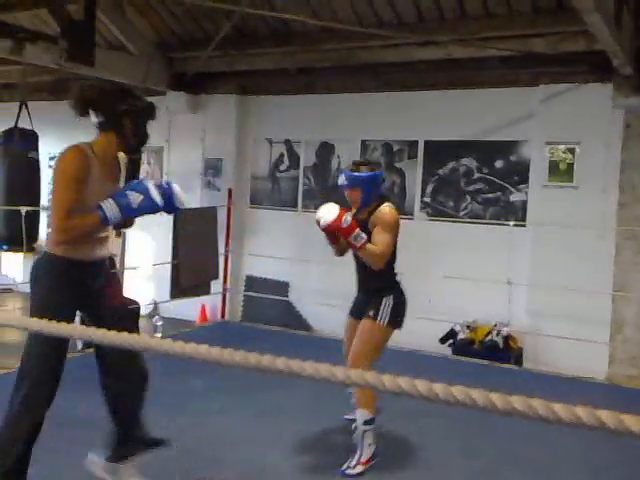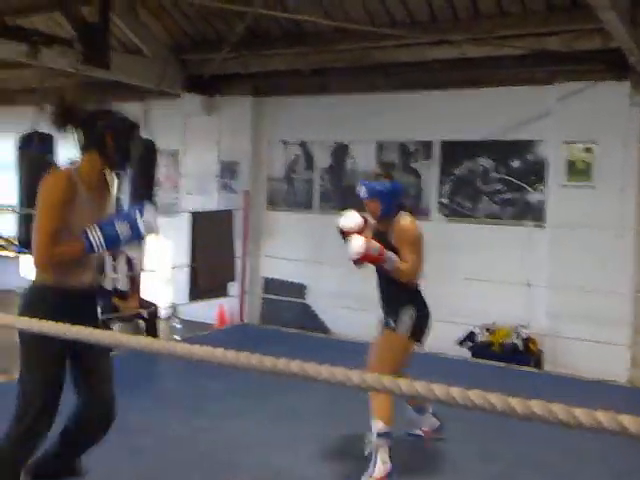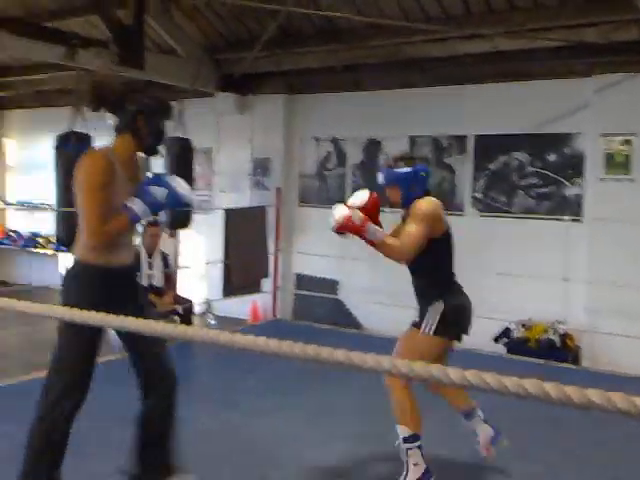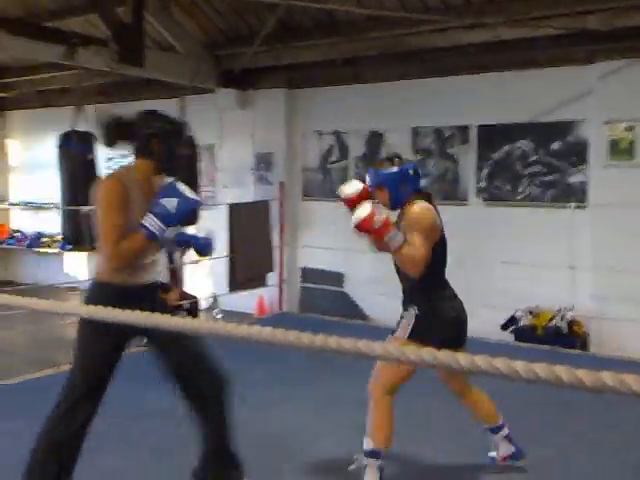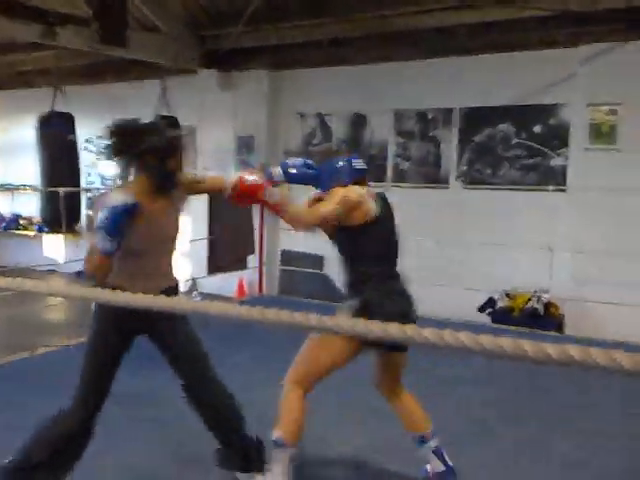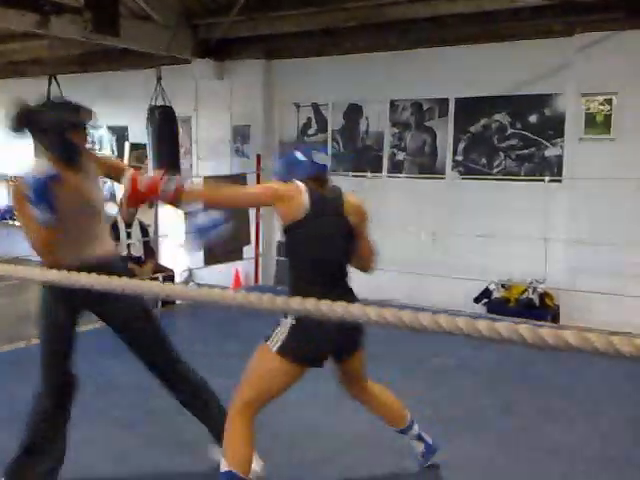
dt=0.2s
person 1, frame 1
left shoulder: (119, 164)
right shoulder: (75, 159)
right elbow: (61, 232)
left wrist: (150, 201)
right wrist: (119, 206)
left hip: (99, 275)
right hip: (59, 277)
left knee: (129, 373)
right knee: (36, 387)
person 1, frame 2
left shoulder: (104, 184)
right shoulder: (60, 182)
right elbow: (44, 257)
left wrist: (128, 227)
right wrist: (104, 236)
left hip: (85, 304)
right hip: (49, 305)
left knee: (100, 408)
right knee: (34, 416)
person 1, frame 3
left shoulder: (136, 166)
right shoulder: (96, 163)
right elbow: (96, 238)
left wrist: (159, 205)
right wrist: (146, 203)
left hip: (125, 282)
right hip: (90, 285)
left knee: (161, 380)
right knee: (65, 394)
person 1, frame 4
left shoulder: (160, 184)
right shoulder: (113, 187)
right elbow: (115, 261)
left wrist: (182, 238)
right wrist: (162, 219)
left hip: (149, 298)
right hip: (110, 301)
left knee: (207, 380)
right knee: (78, 403)
person 1, frame 5
left shoulder: (177, 189)
right shoulder: (115, 204)
left elbow: (225, 186)
right elbow: (94, 274)
right wrist: (108, 234)
right hip: (116, 306)
left knee: (209, 393)
right knee: (85, 406)
person 1, frame 6
left shoulder: (92, 163)
right elbow: (47, 254)
right wrist: (42, 202)
left hip: (109, 274)
right hip: (60, 284)
left knee: (165, 361)
right knee: (55, 386)
left ankle: (229, 440)
person 2, frame 1
left shoulder: (386, 213)
right shoulder: (356, 211)
left elbow: (378, 260)
right elbow: (340, 249)
left wrist: (350, 232)
right wrist: (331, 230)
left hip: (385, 298)
right hip: (366, 296)
left knee: (356, 366)
right knee: (354, 363)
left ankle: (366, 447)
right ankle: (366, 411)
person 2, frame 2
left shoulder: (405, 225)
right shoulder: (375, 224)
left elbow: (410, 274)
right elbow: (362, 259)
left wrist: (380, 255)
right wrist: (354, 239)
left hip: (408, 312)
right hip: (395, 310)
left knee: (376, 378)
right knee: (387, 373)
right ankle: (429, 422)
person 2, frame 3
left shoulder: (427, 206)
right shoulder: (413, 209)
left elbow: (402, 252)
right elbow: (389, 243)
left wrist: (363, 227)
right wrist: (368, 217)
left hip: (442, 307)
right hip: (444, 305)
left knee: (396, 378)
right knee: (436, 379)
right ankle: (486, 433)
person 2, frame 4
left shoulder: (418, 211)
right shoulder: (410, 213)
left elbow: (413, 268)
right elbow: (382, 245)
left wrist: (384, 232)
right wrist: (364, 209)
left hip: (425, 314)
right hip: (445, 310)
left knee: (379, 389)
right knee: (458, 385)
right ankle: (507, 445)
person 2, frame 5
left shoulder: (351, 198)
right shoulder: (376, 201)
left elbow: (306, 220)
left wrist: (264, 190)
left hip: (368, 308)
right hip: (399, 307)
left knee: (295, 382)
right knee: (392, 389)
person 2, frame 6
left shoulder: (290, 193)
right shoulder: (352, 205)
left elbow: (216, 195)
right elbow: (366, 263)
left wrist: (157, 187)
left hip: (309, 322)
left knee: (240, 410)
right knee: (359, 387)
right ankle: (421, 442)
